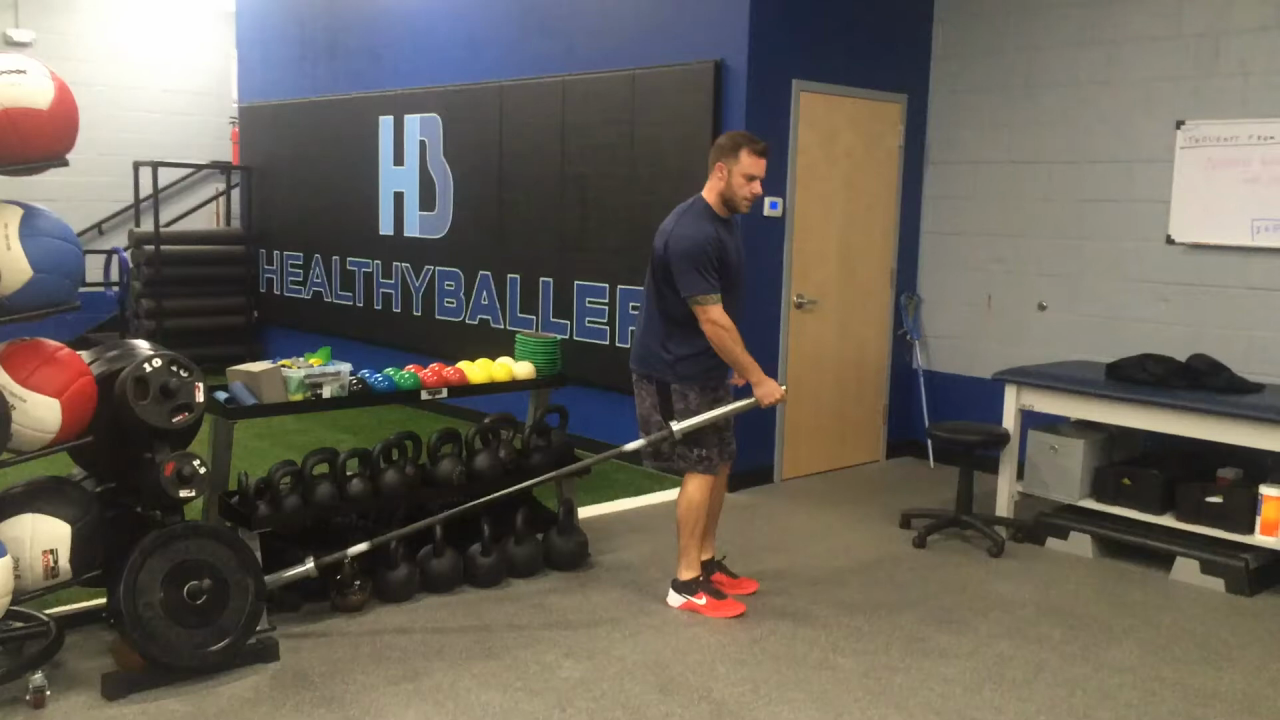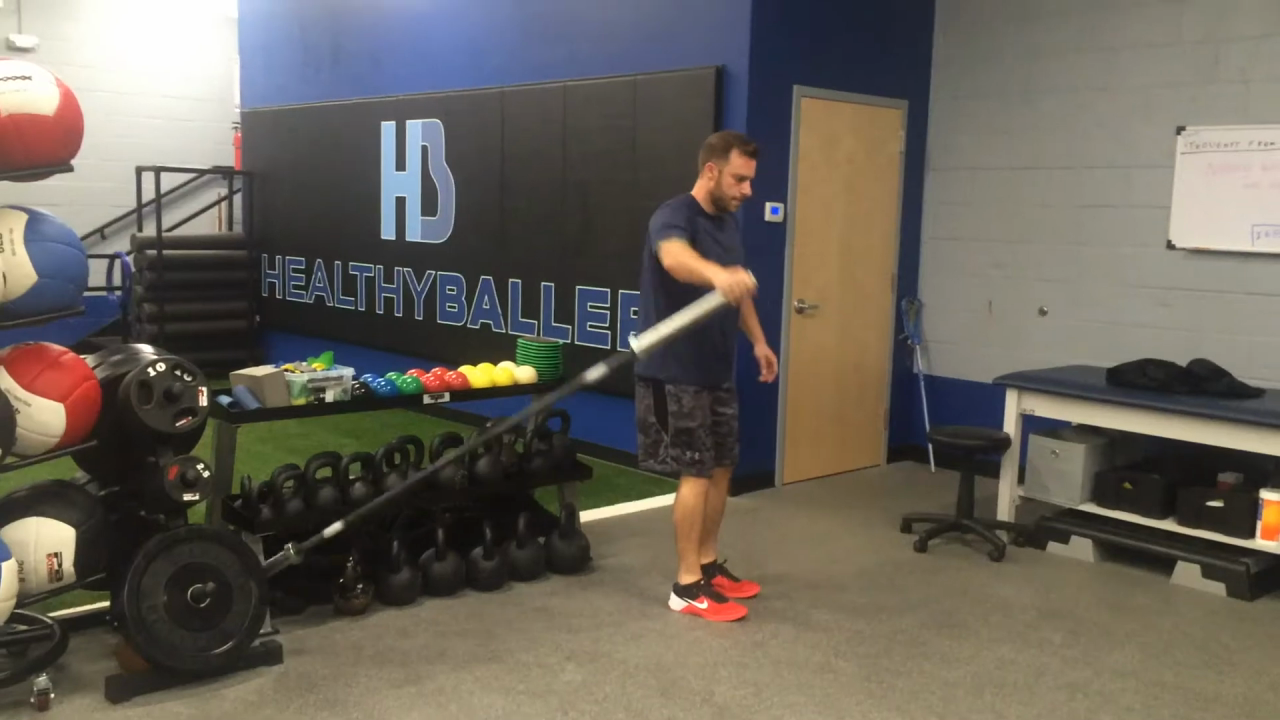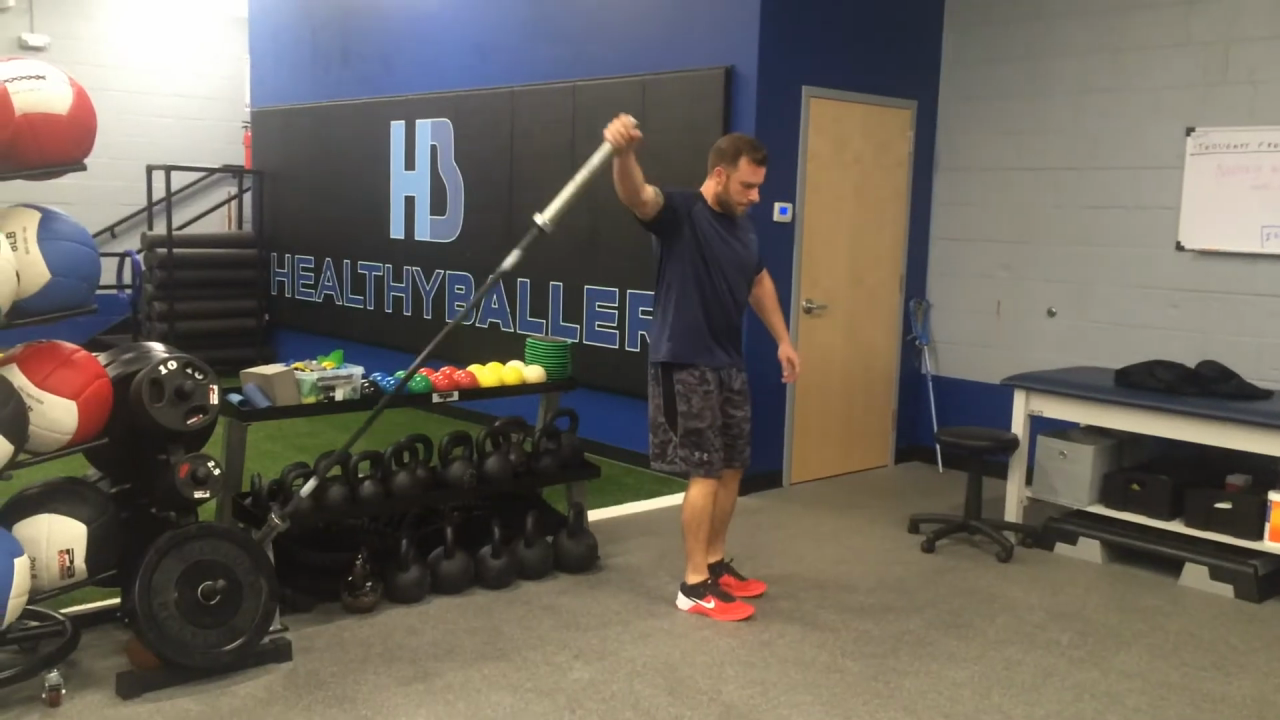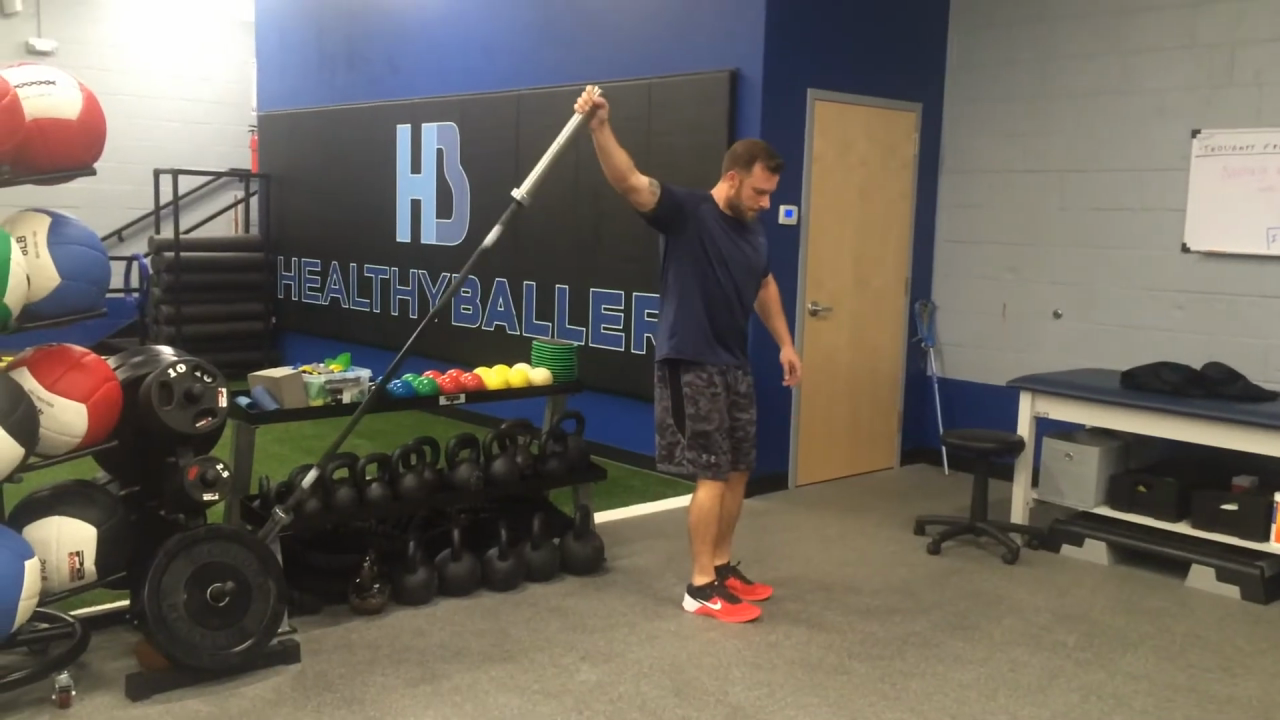
dt=0.4s
person 1, frame 1
left shoulder: (725, 220)
right shoulder: (691, 233)
right elbow: (712, 319)
left wrist: (735, 366)
right wrist: (758, 378)
left hip: (704, 365)
right hip: (671, 369)
left knee: (719, 465)
right knee: (701, 469)
left ankle: (707, 562)
right ankle: (687, 582)
person 1, frame 2
left shoulder: (728, 220)
right shoulder: (675, 217)
right elbow: (675, 256)
left wrist: (759, 341)
right wrist: (718, 275)
left hip: (716, 367)
right hip: (675, 371)
left knee: (721, 468)
right knee: (696, 471)
left ankle: (709, 565)
right ankle: (688, 585)
person 1, frame 3
left shoulder: (741, 225)
right shoulder: (679, 211)
left elbow: (758, 282)
right elbow: (635, 196)
left wrist: (782, 339)
right wrist: (623, 152)
left hip: (728, 365)
right hip: (685, 365)
left knee: (731, 469)
right knee: (705, 472)
left ankle: (715, 564)
right ankle: (694, 584)
person 1, frame 4
left shoulder: (752, 231)
right shoulder: (686, 211)
left elbow: (764, 288)
right elbow: (628, 182)
left wrist: (786, 345)
right wrist: (599, 127)
left hip: (734, 367)
right hip: (691, 366)
left knee: (737, 472)
right knee: (712, 475)
left ankle: (722, 567)
right ankle: (701, 587)
